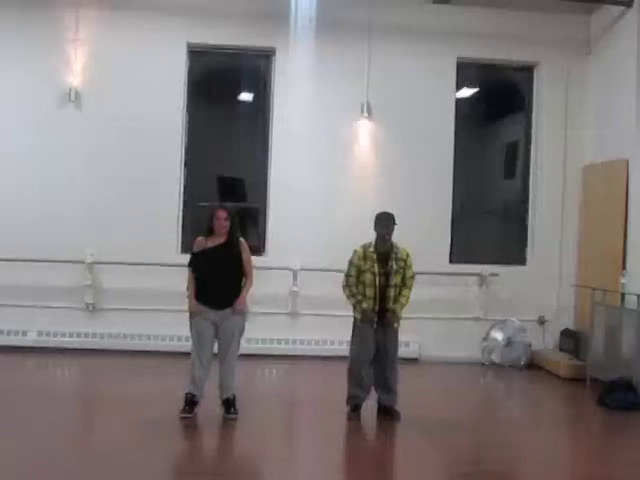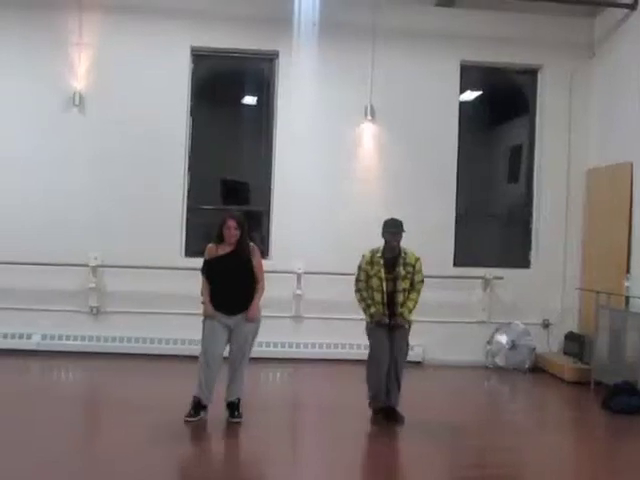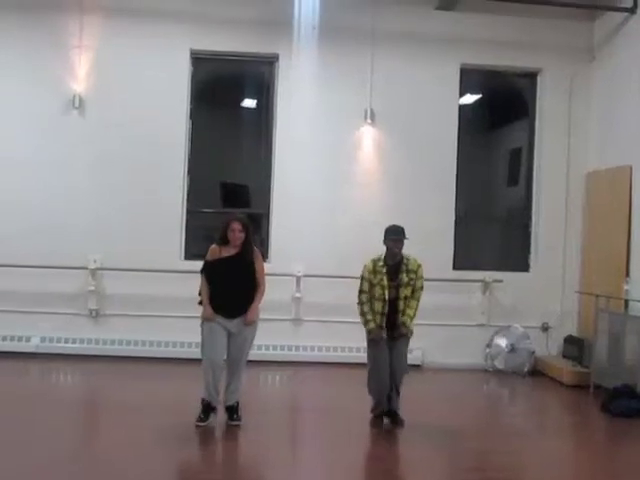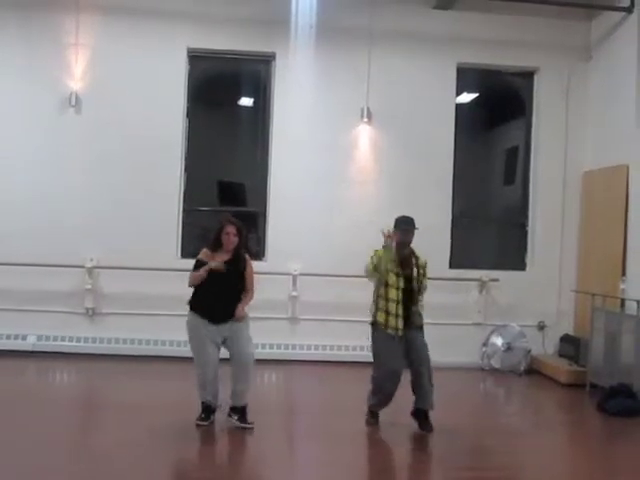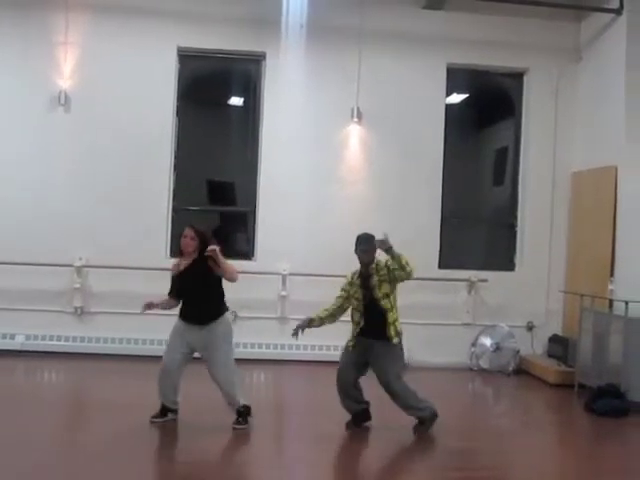
dt=0.5s
person 1, frame 1
left shoulder: (239, 244)
right shoulder: (201, 243)
left elbow: (248, 275)
right elbow: (192, 273)
left wrist: (243, 297)
right wrist: (191, 299)
left hip: (232, 308)
right hip: (203, 308)
left knee: (229, 354)
right knee: (200, 353)
left ankle: (228, 398)
right ankle: (192, 397)
person 1, frame 2
left shoulder: (250, 250)
right shoulder: (212, 250)
left elbow: (260, 282)
right elbow: (205, 279)
left wrist: (255, 305)
right wrist: (207, 303)
left hip: (245, 314)
right hip: (217, 314)
left knee: (239, 359)
right knee: (209, 356)
left ankle: (233, 402)
right ankle: (200, 402)
person 1, frame 3
left shoulder: (253, 254)
right shoulder: (215, 251)
left elbow: (260, 285)
right elbow: (205, 280)
left wrist: (254, 309)
right wrist: (206, 305)
left hip: (243, 317)
right hip: (216, 316)
left knee: (237, 363)
right knee: (212, 360)
left ankle: (232, 405)
right ankle: (209, 404)
person 1, frame 4
left shoulder: (243, 260)
right shoulder: (206, 256)
left elbow: (249, 290)
right elbow: (192, 282)
left wrist: (243, 306)
right wrist: (208, 267)
left hip: (233, 321)
right hip: (202, 320)
left knee: (245, 359)
right knee: (206, 366)
left ankle: (238, 408)
right ankle: (208, 406)
person 1, frame 5
left shoulder: (209, 261)
right shoulder: (177, 267)
left elbow: (233, 277)
right elbow: (174, 301)
left wrist: (219, 258)
right wrist: (157, 304)
left hip: (215, 325)
right hip: (186, 325)
left knee: (221, 371)
right knee: (169, 365)
left ankle: (241, 409)
right ankle: (168, 407)
person 2, frame 1
left shoulder: (403, 255)
right shoulder: (361, 253)
left elbow: (407, 285)
right elbow: (348, 284)
left wrist: (396, 310)
right wrist: (362, 307)
left hip: (389, 316)
right hip: (365, 316)
left knee: (388, 360)
right knee: (360, 359)
left ankle: (387, 404)
right ankle: (355, 403)
person 2, frame 2
left shoulder: (413, 260)
right shoulder: (369, 259)
left elbow: (416, 289)
right elbow: (360, 288)
left wrist: (404, 314)
right wrist: (372, 312)
left hip: (400, 320)
right hip: (377, 319)
left knee: (397, 363)
right knee: (378, 360)
left ankle: (391, 406)
right ankle: (378, 405)
person 2, frame 3
left shoulder: (414, 267)
right shoulder: (371, 267)
left elbow: (415, 297)
right elbow: (363, 300)
left wrist: (406, 323)
right wrist: (371, 326)
left hip: (400, 327)
right hip: (378, 328)
left knee: (397, 369)
right knee: (378, 370)
left ankle: (392, 409)
right ankle: (379, 410)
person 2, frame 4
left shoulder: (420, 262)
right shoulder: (383, 255)
right elbow: (372, 273)
left wrist: (417, 306)
right wrist: (388, 249)
left hip: (412, 322)
right hip: (386, 323)
left knee: (422, 364)
right knee: (388, 368)
left ankle: (422, 410)
right ankle: (374, 407)
person 2, frame 5
left shoulder: (386, 268)
right shoulder: (352, 280)
left elbow: (407, 273)
right elbow: (335, 311)
left wrist: (391, 251)
right wrist: (310, 321)
left hip: (386, 338)
right hip: (361, 338)
left knee: (392, 381)
right knee: (345, 375)
left ankle: (426, 414)
right ankle: (360, 412)
